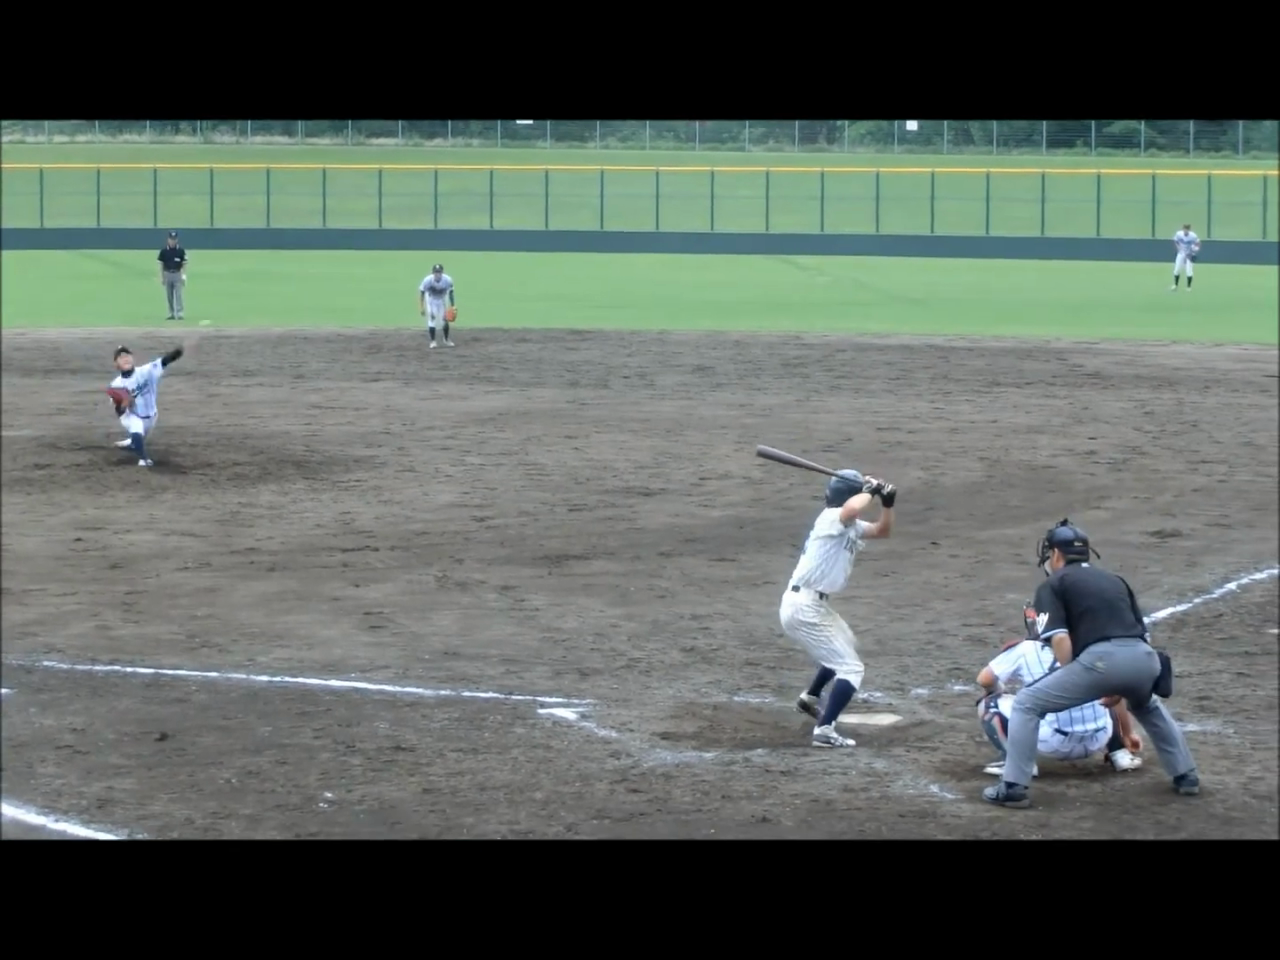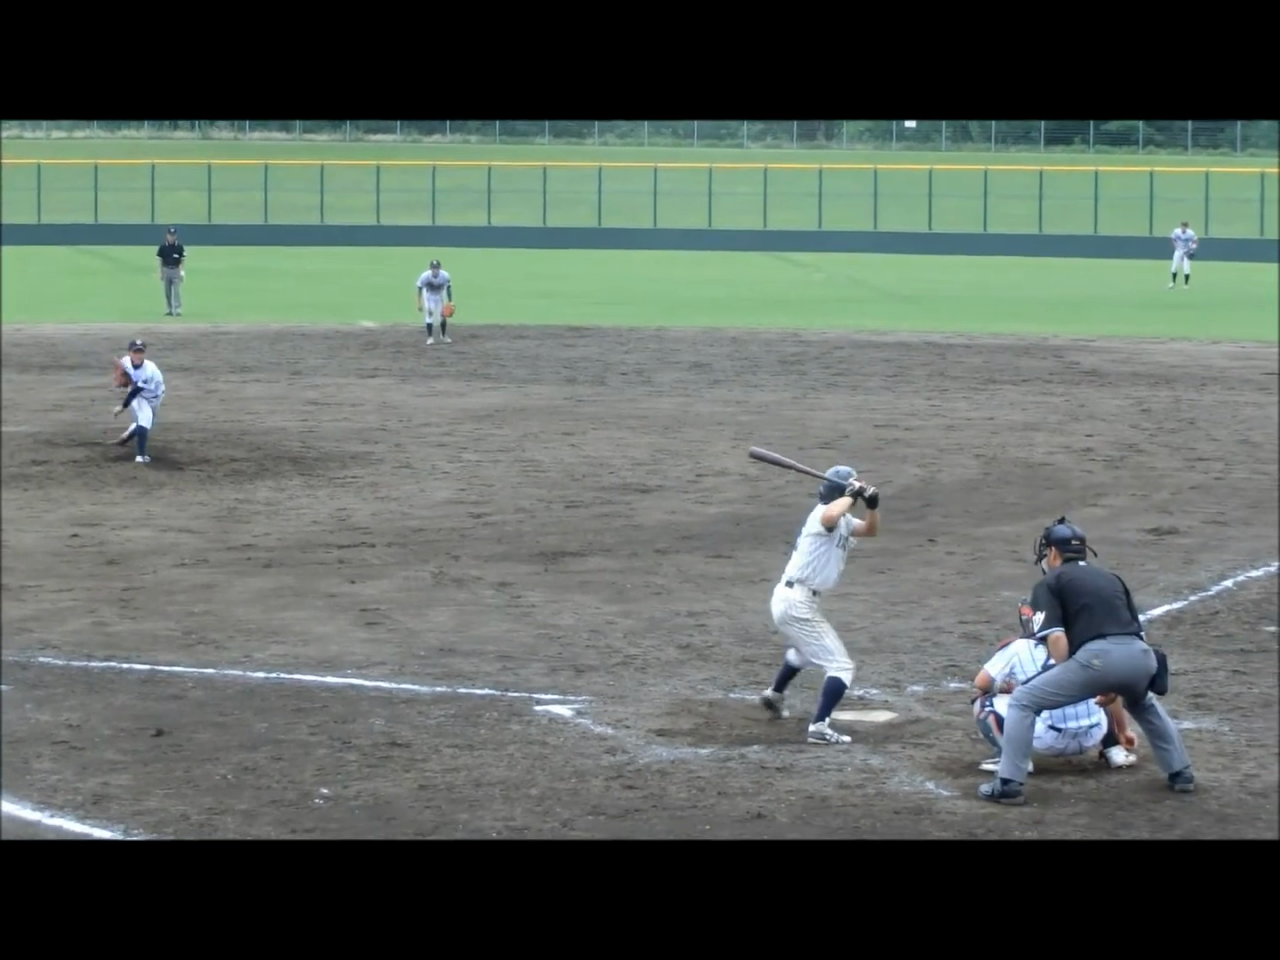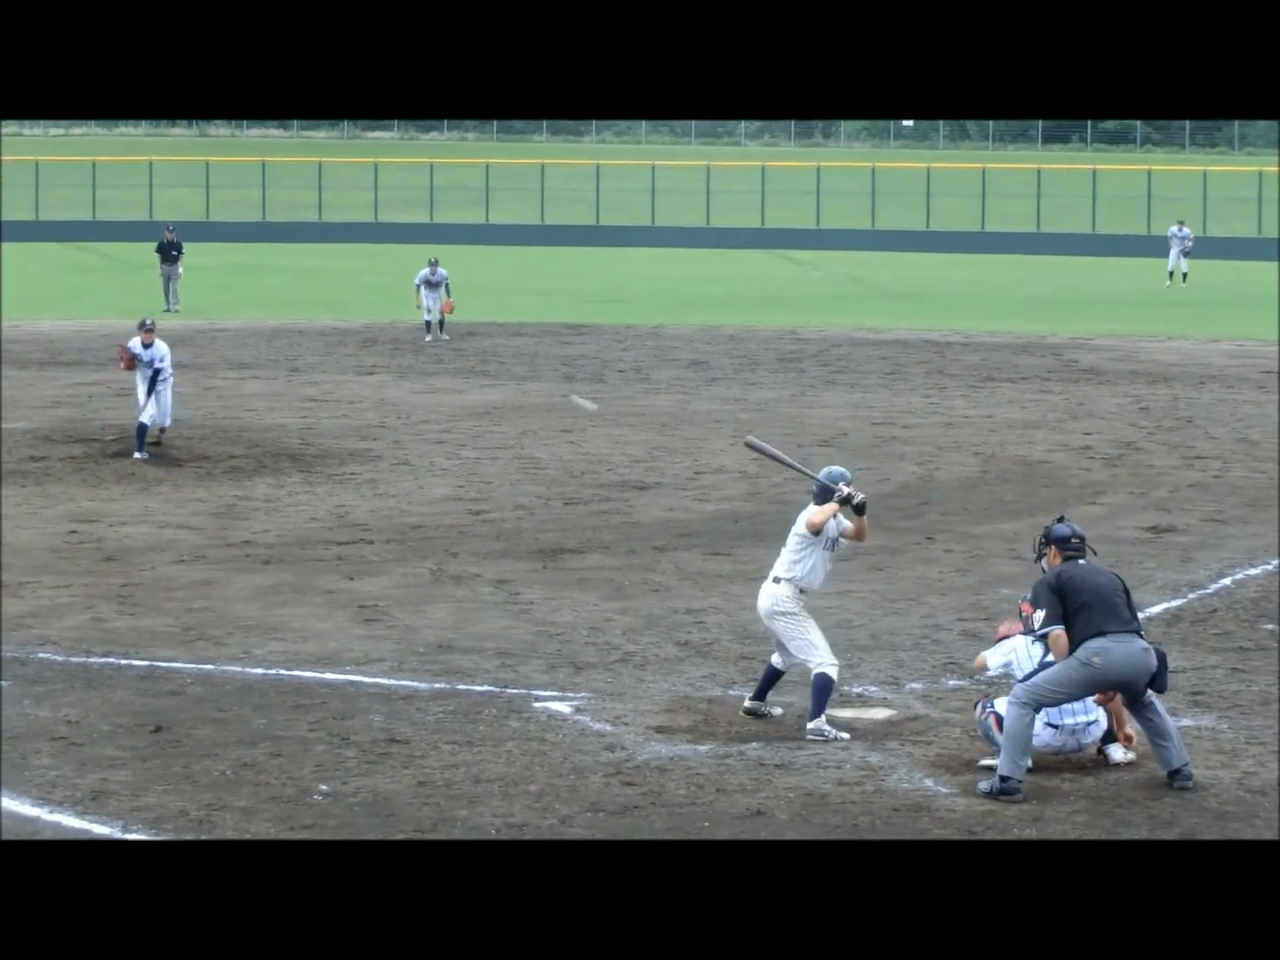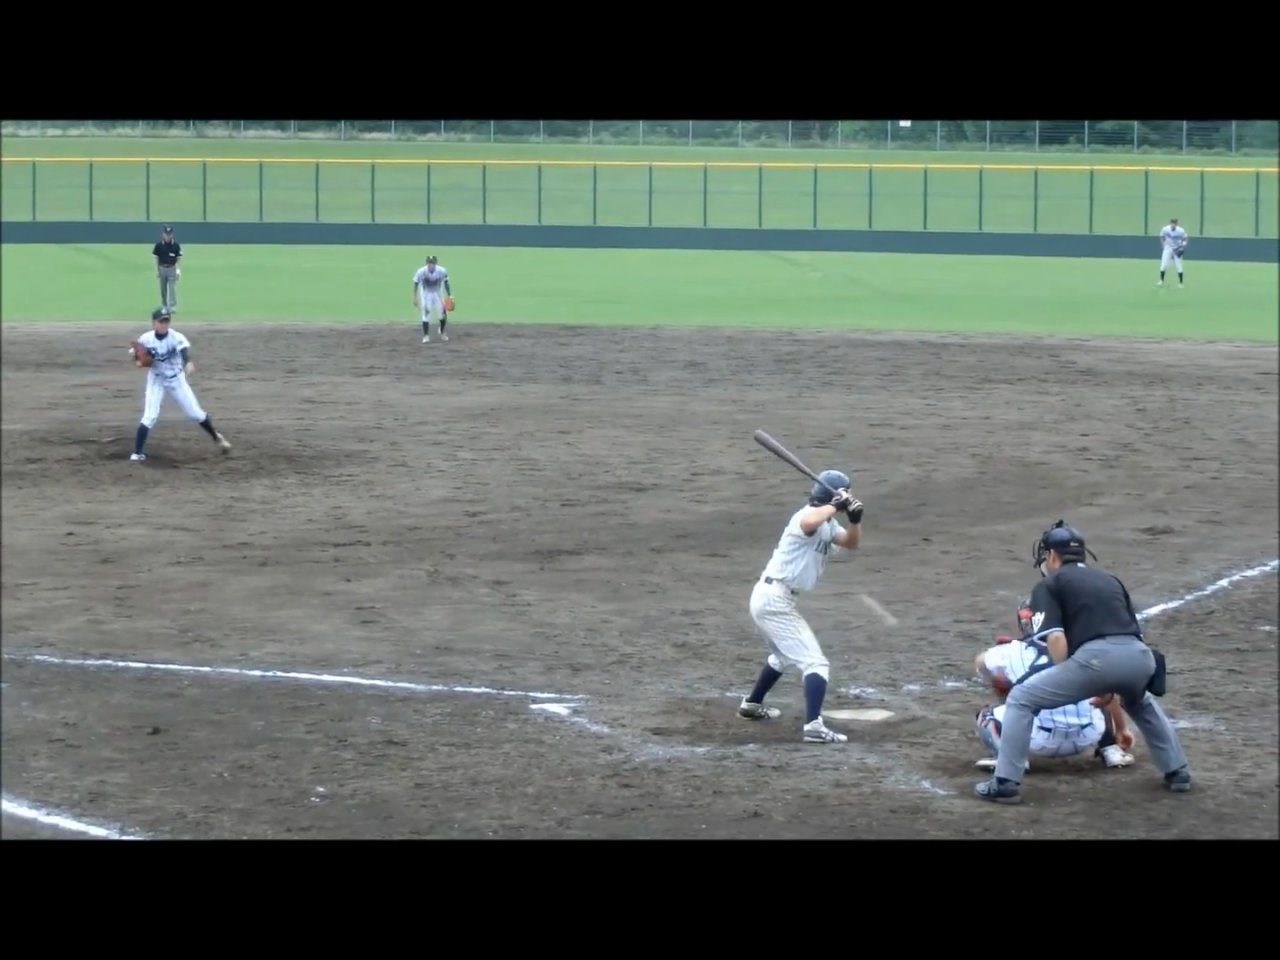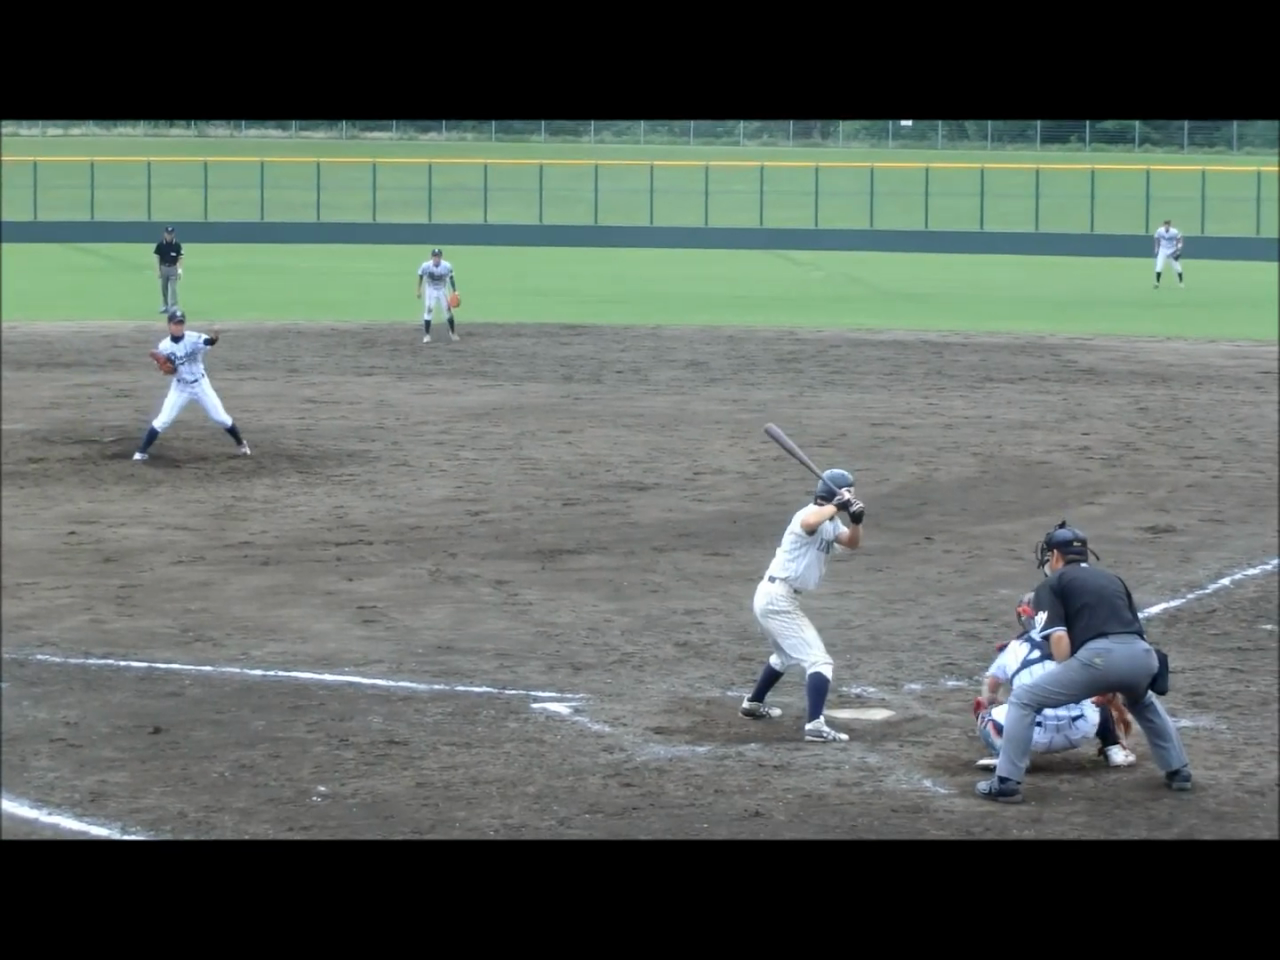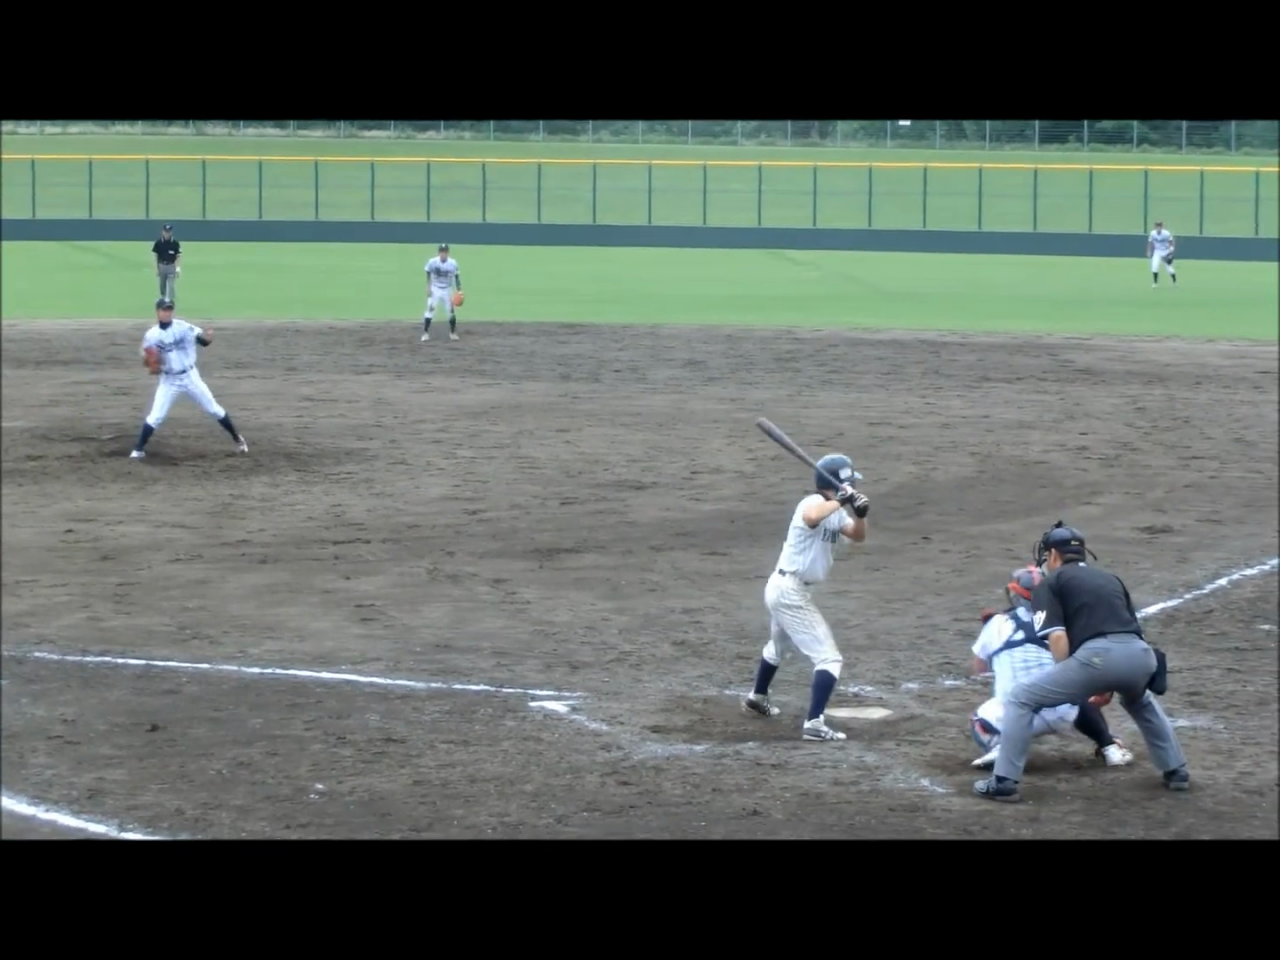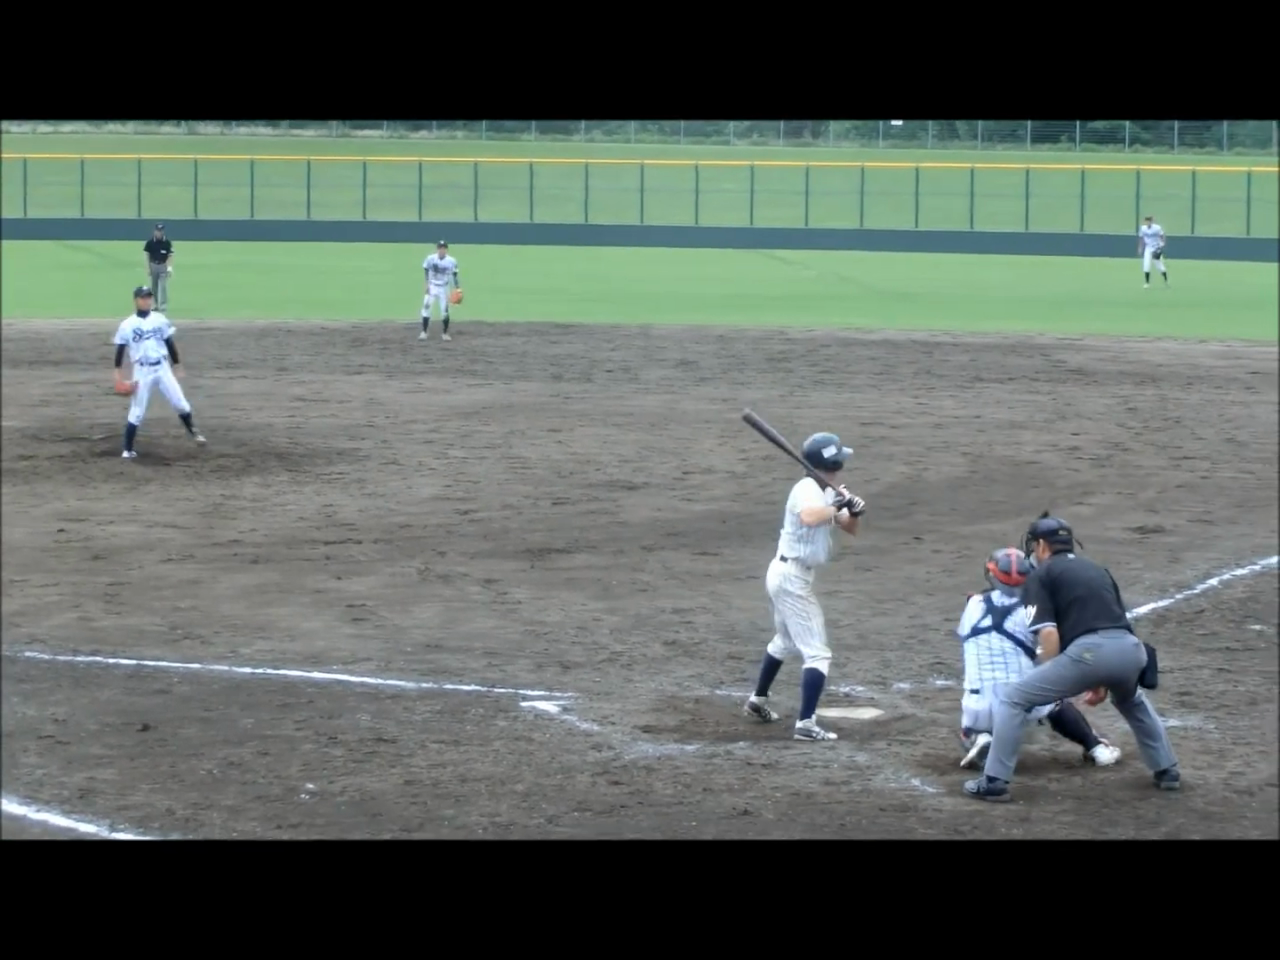
dt=0.2s
person 1, frame 1
left shoulder: (1052, 585)
right shoulder: (1115, 579)
left elbow: (1060, 639)
left wrist: (1069, 681)
left hip: (1101, 660)
right hip: (1145, 659)
left knee: (1026, 703)
right knee: (1147, 706)
left ankle: (1013, 787)
right ankle: (1186, 775)
person 1, frame 2
left shoulder: (1049, 583)
right shoulder: (1111, 578)
left elbow: (1056, 638)
left wrist: (1067, 682)
left hip: (1098, 658)
right hip: (1140, 657)
left knee: (1022, 701)
right knee: (1143, 704)
left ankle: (1009, 784)
right ankle: (1181, 773)
person 1, frame 3
left shoulder: (1049, 582)
right shoulder: (1111, 576)
left elbow: (1057, 636)
left wrist: (1067, 681)
left hip: (1098, 656)
right hip: (1140, 655)
left knee: (1022, 698)
right knee: (1143, 701)
left ankle: (1008, 781)
right ankle: (1179, 770)
person 1, frame 4
left shoulder: (1049, 585)
right shoulder: (1110, 580)
left elbow: (1055, 638)
left wrist: (1066, 683)
right wrist: (1111, 685)
left hip: (1097, 658)
right hip: (1139, 657)
left knee: (1020, 700)
right knee: (1141, 703)
left ankle: (1005, 783)
right ankle: (1177, 772)
person 1, frame 5
left shoulder: (1051, 584)
right shoulder: (1113, 579)
left elbow: (1059, 637)
left wrist: (1069, 682)
right wrist: (1112, 685)
left hip: (1099, 656)
right hip: (1142, 655)
left knee: (1023, 699)
right knee: (1143, 702)
left ankle: (1006, 782)
right ankle: (1178, 771)
person 1, frame 6
left shoulder: (1049, 583)
right shoulder: (1111, 579)
left elbow: (1057, 637)
left wrist: (1067, 682)
right wrist: (1109, 684)
left hip: (1098, 656)
right hip: (1140, 655)
left knee: (1020, 699)
right knee: (1140, 702)
left ankle: (1004, 782)
right ankle: (1176, 771)
person 1, frame 7
left shoulder: (1039, 576)
right shoulder: (1098, 571)
left elbow: (1048, 633)
left wrist: (1055, 679)
right wrist: (1103, 680)
left hip: (1089, 652)
right hip: (1130, 649)
left knee: (1012, 698)
right knee: (1131, 701)
left ankle: (995, 782)
right ankle: (1166, 770)
person 2, frame 1
left shoulder: (848, 525)
right shoulder: (831, 518)
left elbow: (881, 530)
right elbow: (852, 508)
left wrist: (887, 502)
right wrist: (871, 490)
left hip: (810, 603)
right hip: (804, 607)
left knee: (845, 643)
right knee: (851, 668)
left ankle: (811, 698)
right ankle: (824, 730)
person 2, frame 2
left shoulder: (841, 520)
right shoulder: (823, 516)
left elbow: (870, 530)
right elbow: (830, 515)
left wrist: (872, 504)
right wrist: (852, 494)
left hip: (792, 599)
right hip: (796, 603)
left knee: (805, 649)
right knee: (841, 666)
left ankle: (775, 694)
right ankle: (819, 727)
person 2, frame 3
left shoulder: (831, 517)
right shoulder: (814, 515)
left elbow: (859, 535)
right elbow: (815, 523)
left wrist: (859, 511)
right wrist: (839, 501)
left hip: (777, 595)
right hip: (783, 599)
left knee: (787, 654)
right knee: (824, 662)
left ankle: (755, 702)
right ankle: (817, 723)
person 2, frame 4
left shoulder: (826, 521)
right shoulder: (807, 516)
left elbow: (851, 543)
right elbow: (811, 523)
left wrist: (854, 518)
right wrist: (836, 505)
left hip: (771, 597)
right hip: (774, 599)
left knee: (784, 655)
right knee: (814, 662)
left ankle: (752, 704)
right ankle: (814, 725)
person 2, frame 5
left shoulder: (829, 521)
right shoulder: (809, 514)
left elbow: (852, 543)
right elbow: (809, 523)
left wrist: (856, 519)
right wrist: (837, 505)
left hip: (773, 596)
right hip: (777, 598)
left knee: (786, 655)
right knee: (819, 660)
left ankle: (753, 702)
right ankle: (815, 724)
person 2, frame 6
left shoulder: (832, 510)
right shoulder: (812, 503)
left elbow: (858, 536)
right elbow: (811, 517)
left wrist: (860, 513)
right wrist: (840, 501)
left hip: (784, 589)
right hip: (790, 591)
left knee: (778, 646)
right knee: (828, 657)
left ankle: (757, 697)
right ankle: (814, 723)
person 2, frame 7
left shoulder: (828, 493)
right shoulder: (806, 489)
left elbow: (850, 529)
right elbow: (810, 519)
left wrist: (854, 510)
right wrist: (837, 506)
left hip: (785, 574)
right hip: (792, 576)
left knee: (784, 641)
right knee: (817, 652)
left ankle: (759, 700)
right ankle: (806, 723)
